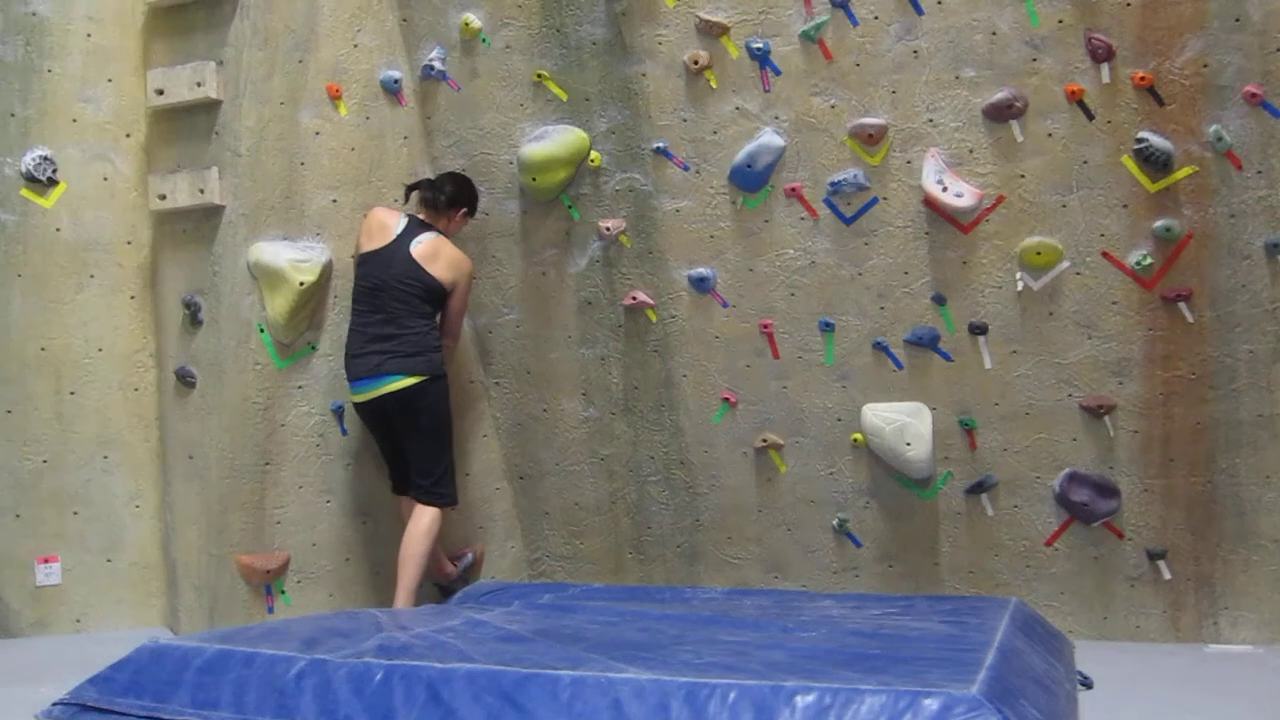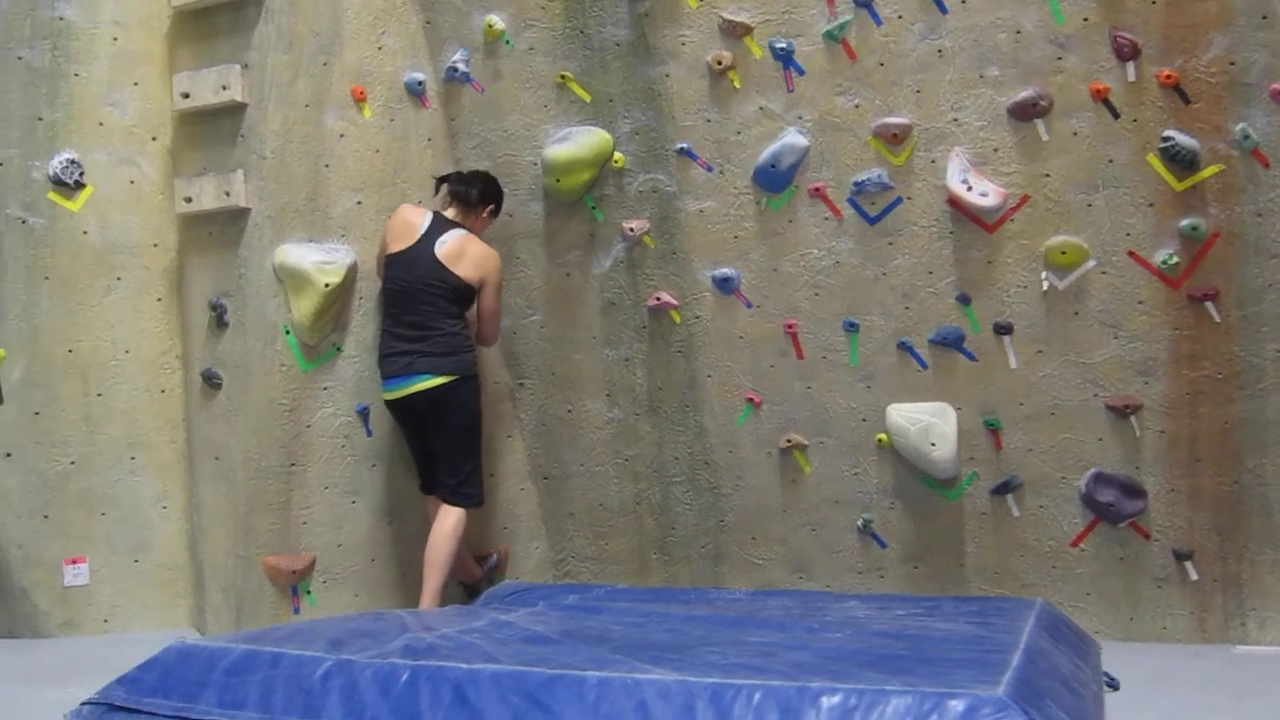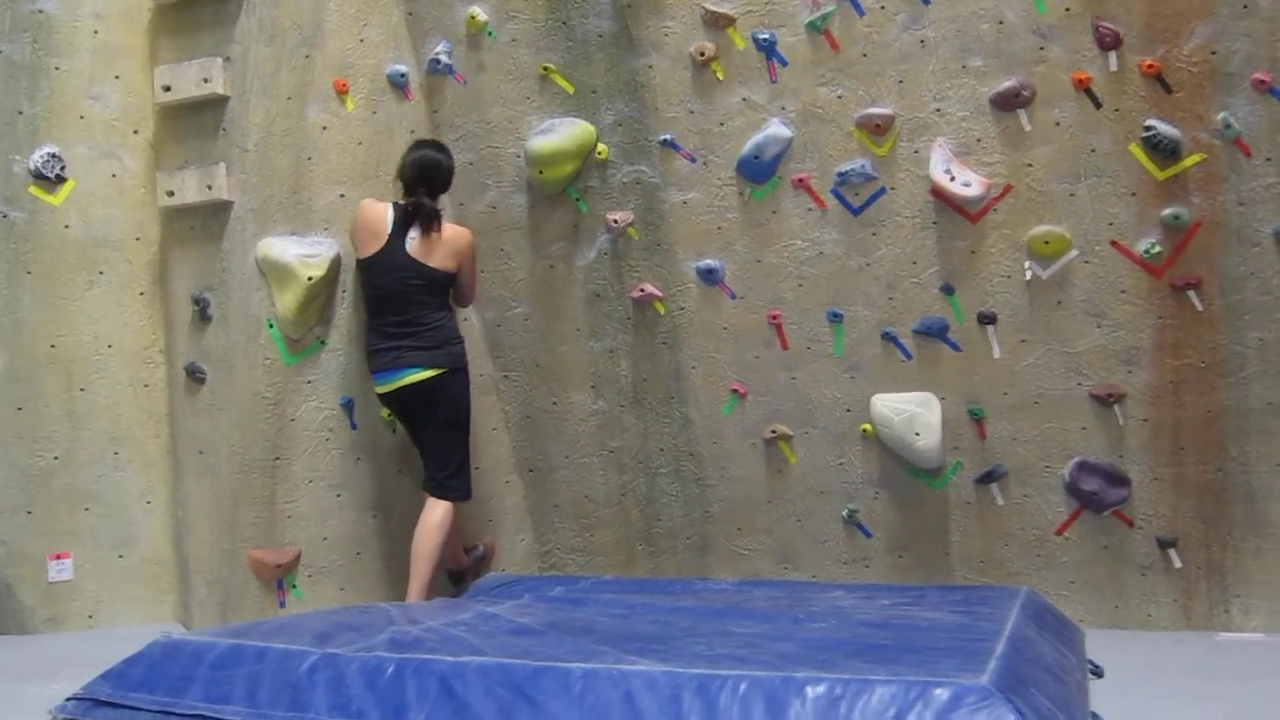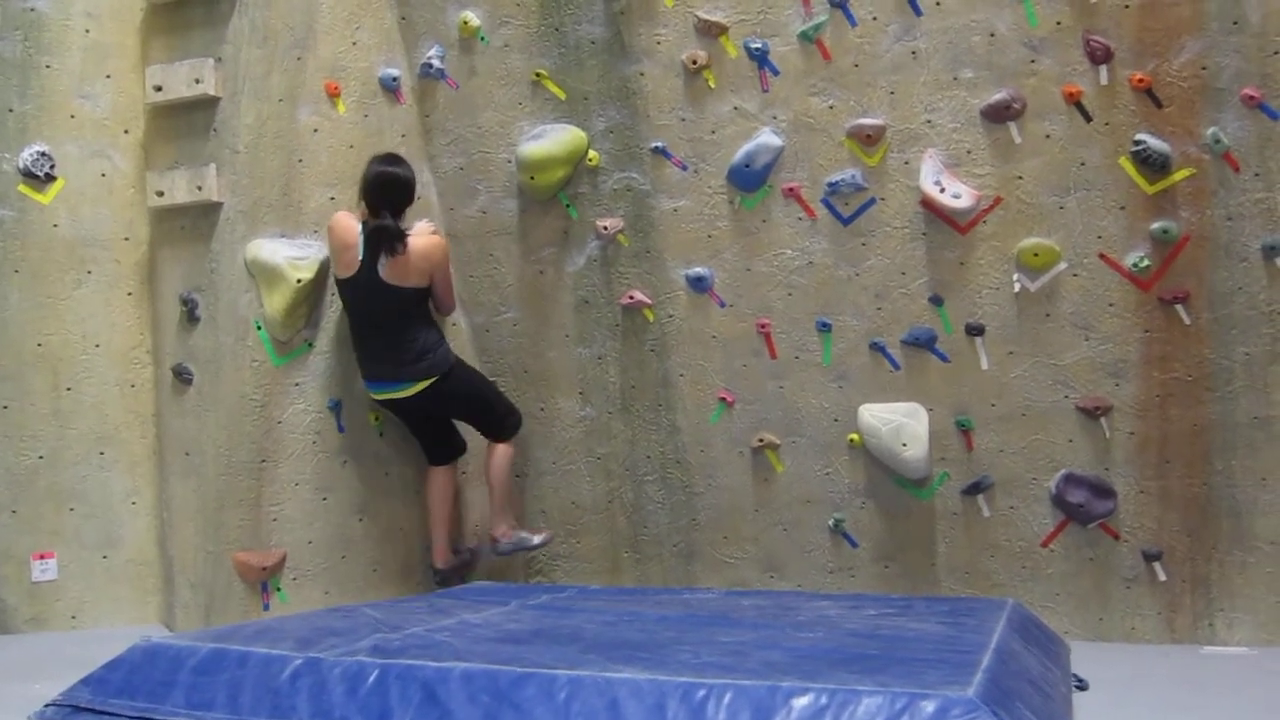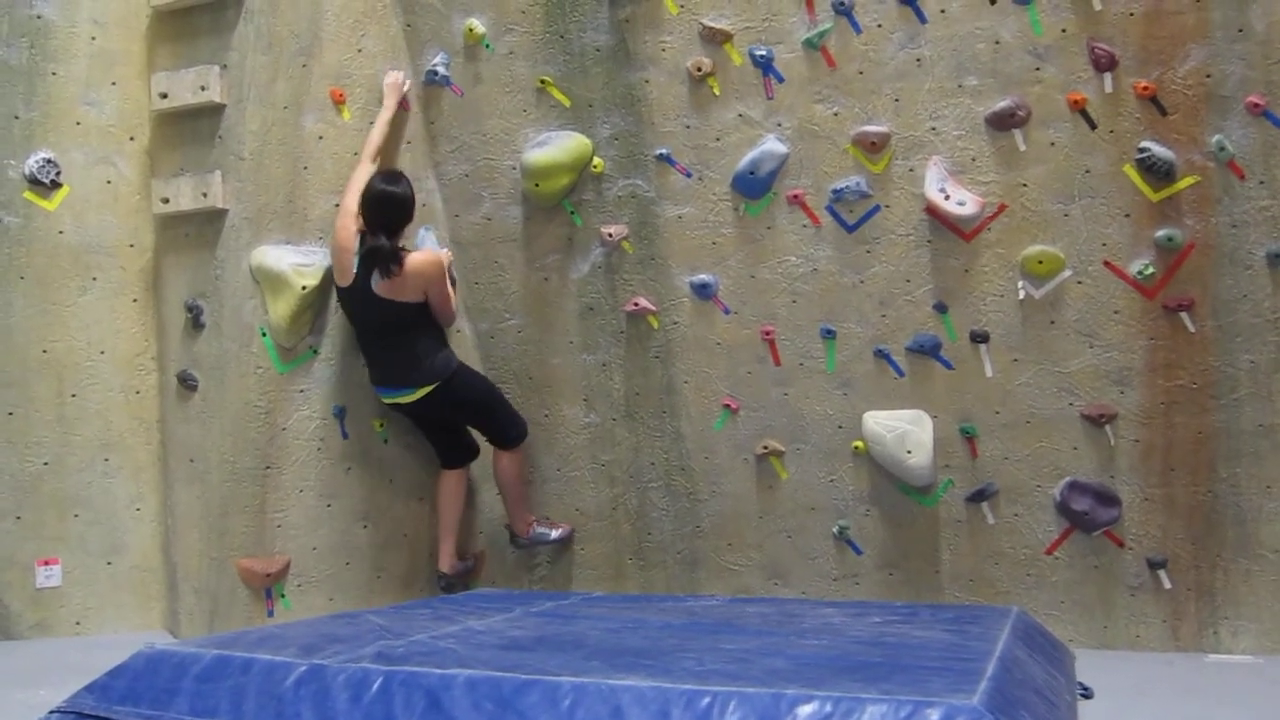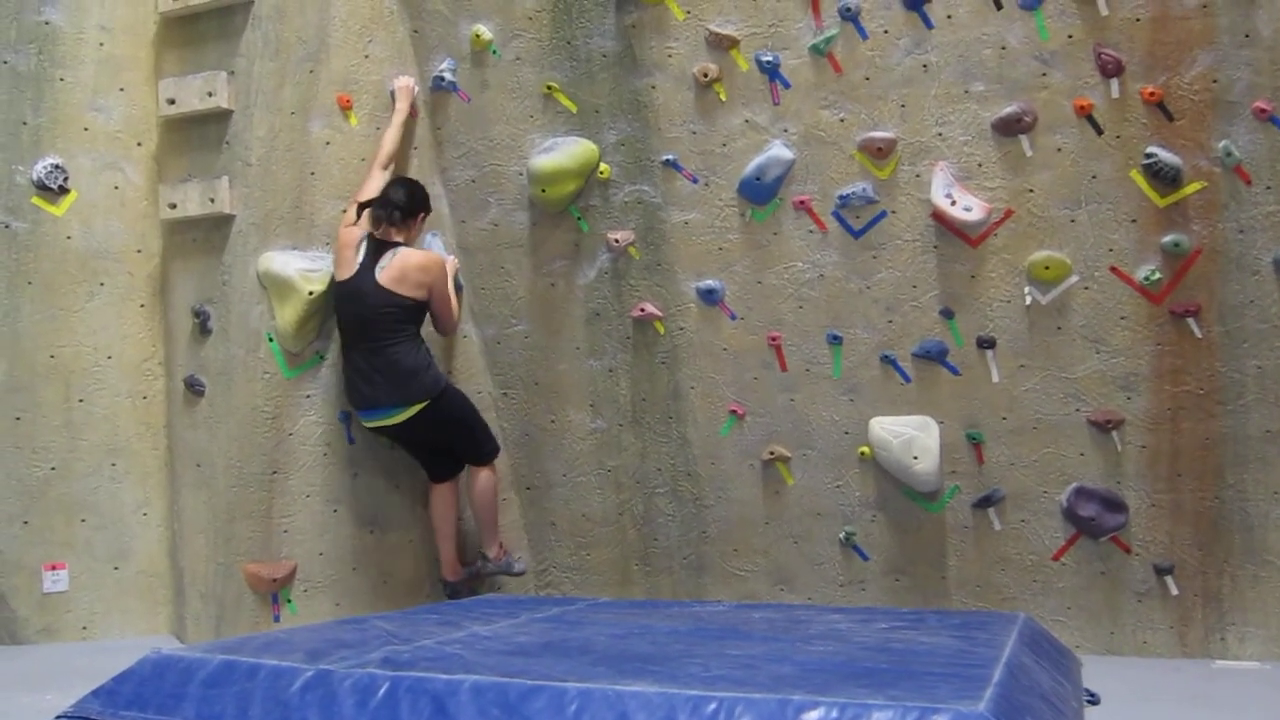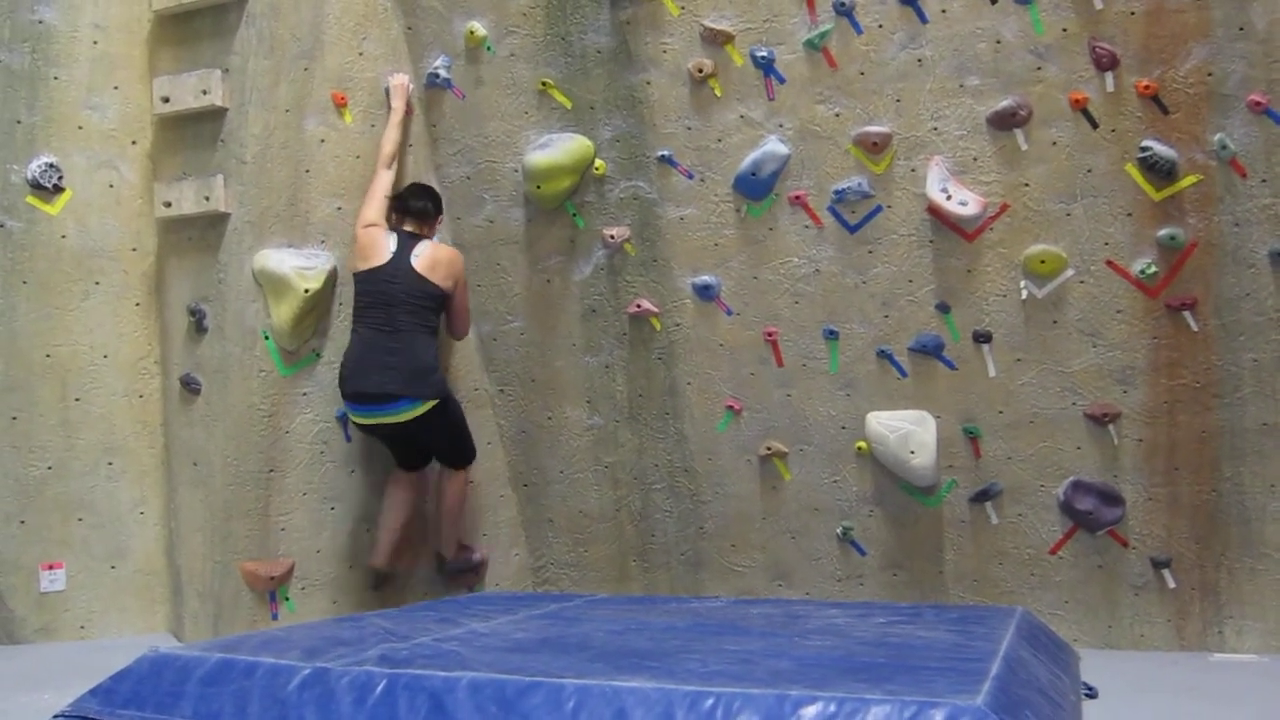
dt=0.7s
person 1, frame 1
left shoulder: (377, 219)
right shoulder: (457, 261)
left hip: (362, 381)
right hip: (416, 377)
left knee: (409, 485)
right knee: (431, 495)
left ankle: (445, 571)
right ankle: (401, 610)
person 1, frame 2
left shoulder: (404, 217)
right shoulder: (484, 257)
right elbow: (487, 335)
left hip: (395, 380)
right hip: (448, 377)
left knee: (435, 486)
right knee: (457, 495)
left ankle: (469, 572)
right ankle: (427, 610)
person 1, frame 3
left shoulder: (368, 214)
right shoulder: (458, 238)
left hip: (385, 374)
right hip: (438, 368)
left knee: (440, 470)
right knee: (444, 487)
left ankle: (457, 560)
right ankle: (413, 606)
person 1, frame 4
left shoulder: (340, 230)
right shoulder: (431, 247)
right elbow: (446, 307)
left hip: (379, 383)
right hip: (429, 374)
left knee: (442, 453)
right knee: (505, 425)
left ankle: (444, 560)
right ankle: (501, 531)
person 1, frame 5
left shoulder: (345, 243)
right shoulder: (423, 266)
left elbow: (367, 161)
right elbow: (447, 317)
left wrist: (390, 100)
left hip: (391, 389)
right hip: (435, 379)
left knee: (455, 456)
right knee: (511, 434)
left ankle: (448, 565)
right ankle: (522, 528)
person 1, frame 6
left shoulder: (348, 241)
right shoulder: (425, 263)
left elbow: (380, 167)
right elbow: (449, 326)
left wrist: (401, 107)
right wrist: (448, 275)
left hip: (368, 405)
right hip: (417, 396)
left knee: (443, 469)
right knee: (482, 457)
left ankle: (453, 573)
right ankle: (492, 554)
person 1, frame 7
left shoulder: (368, 238)
right shoulder: (447, 258)
left elbow: (385, 168)
right elbow: (459, 331)
left wrist: (397, 107)
left hip: (359, 396)
right hip: (416, 396)
left knee: (410, 463)
right knee: (458, 460)
left ankle: (381, 561)
right ankle: (451, 555)
